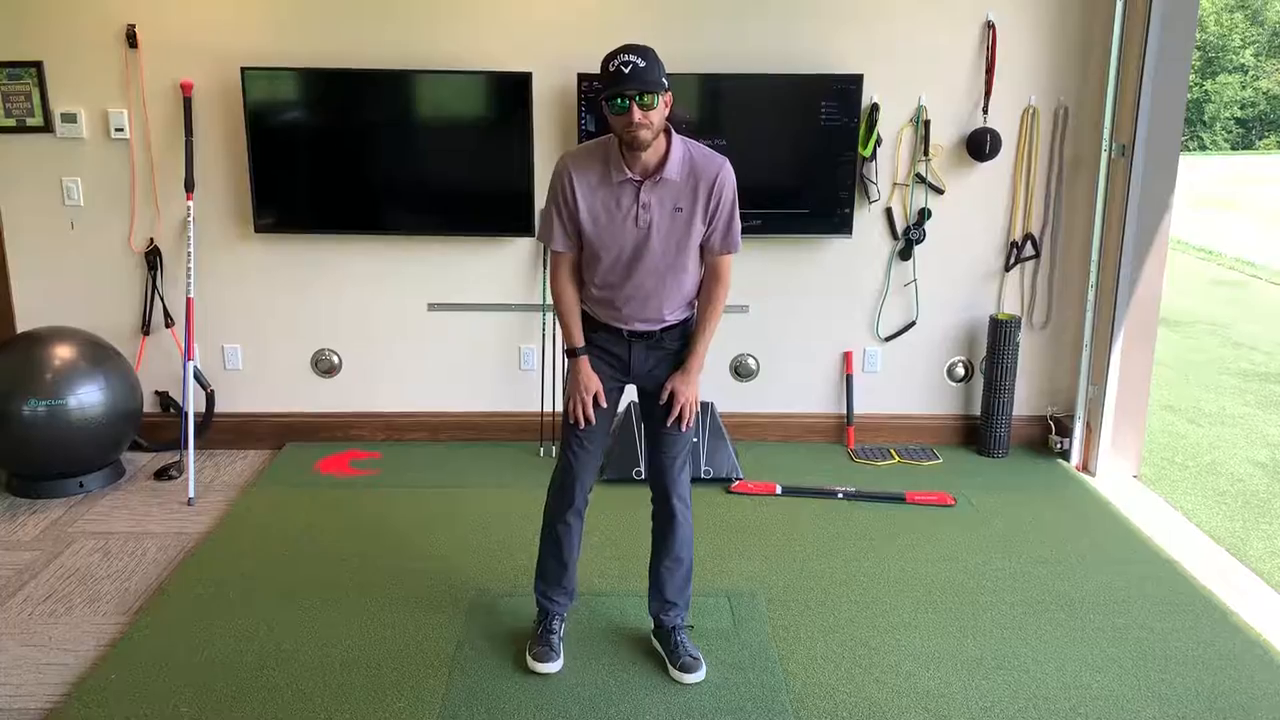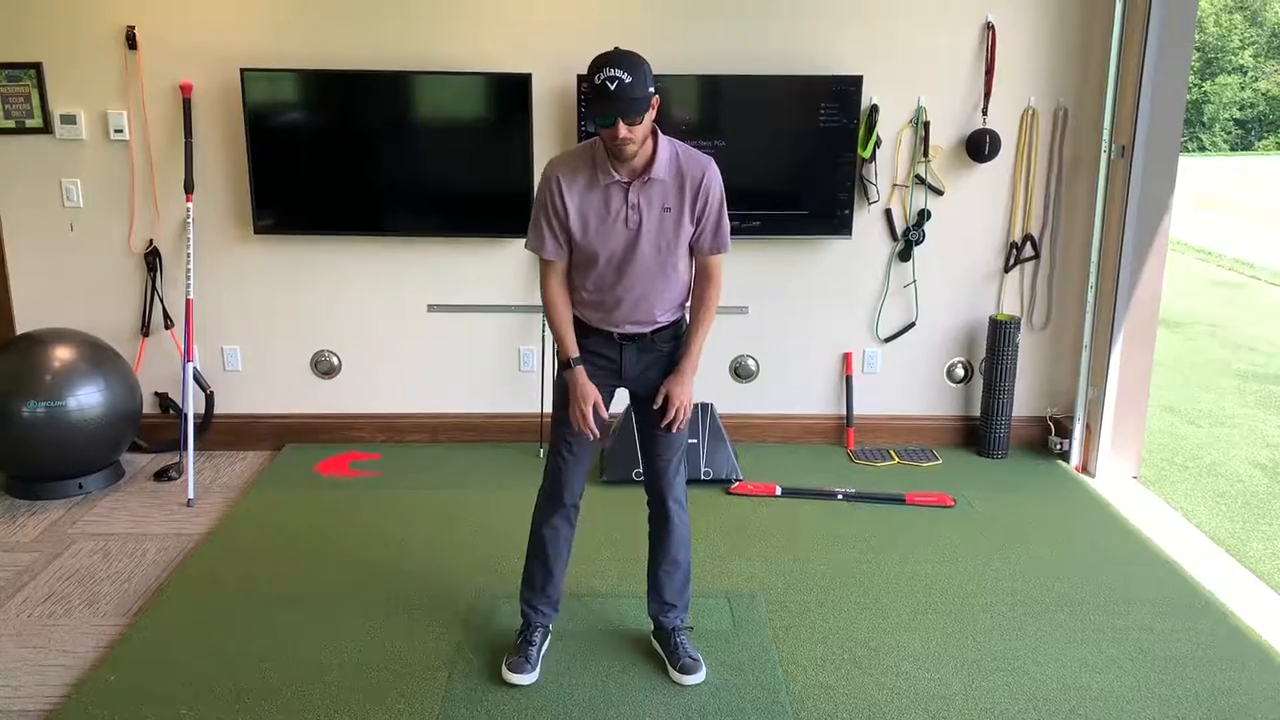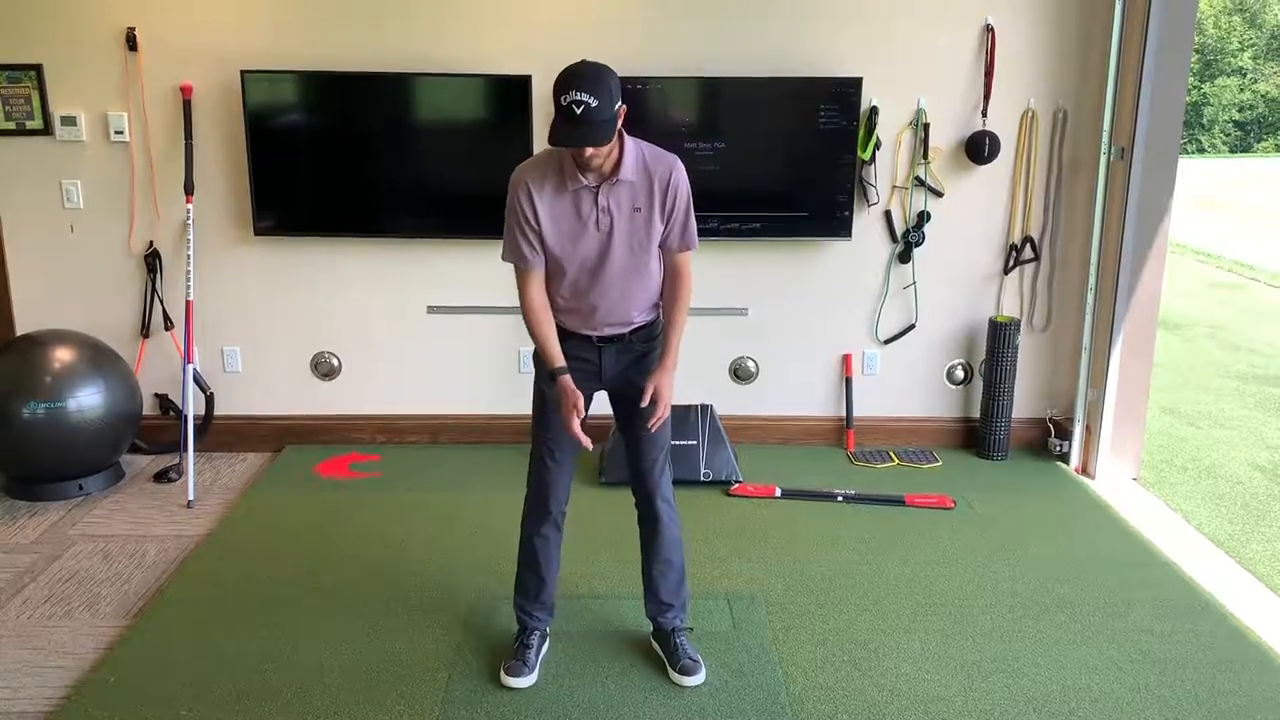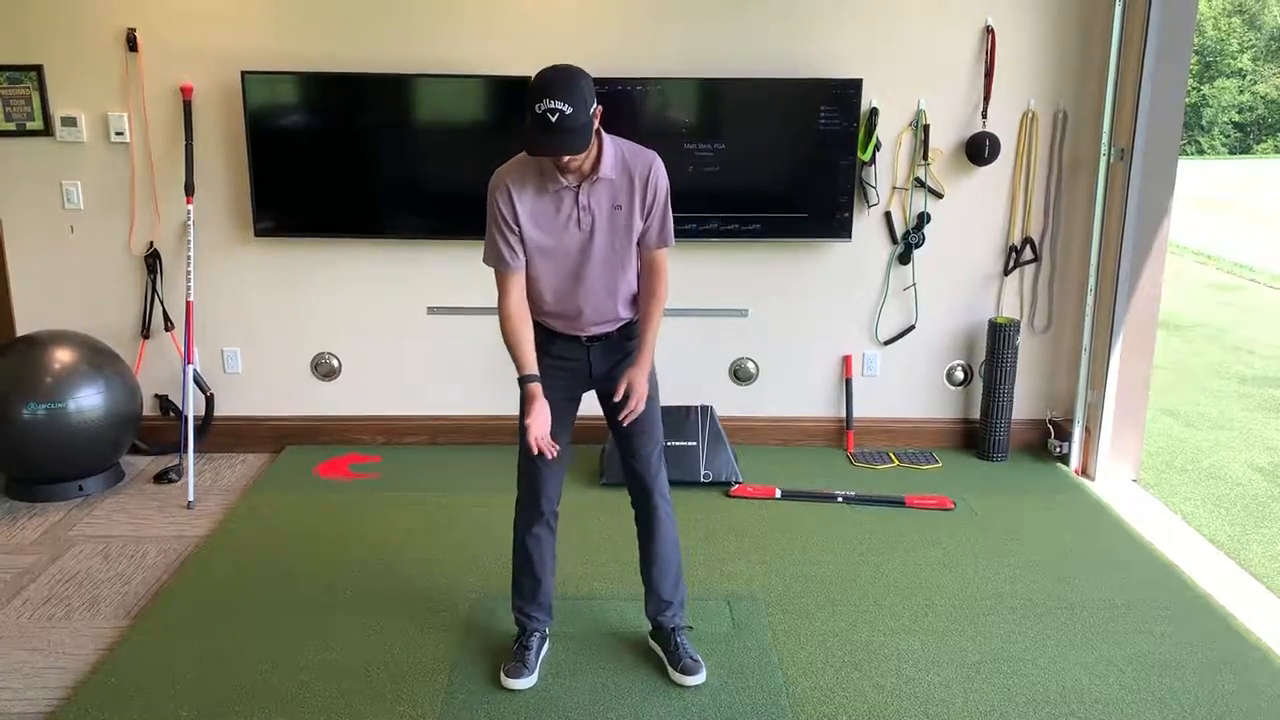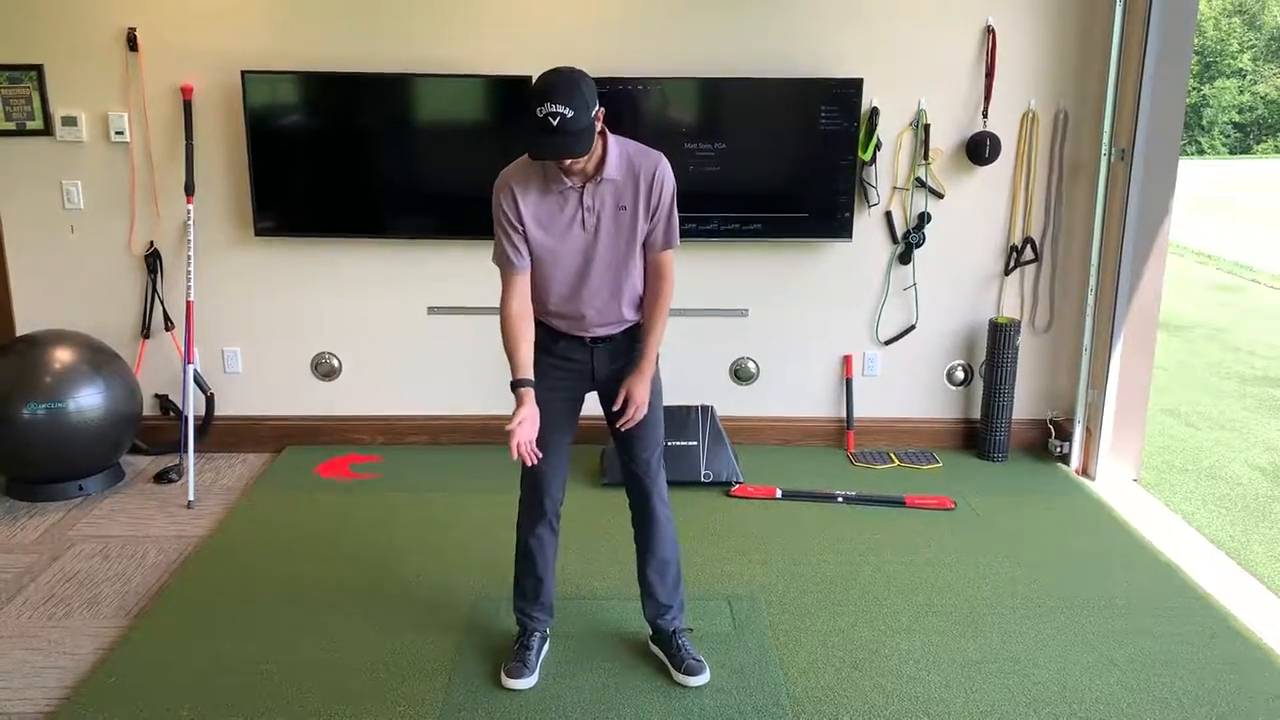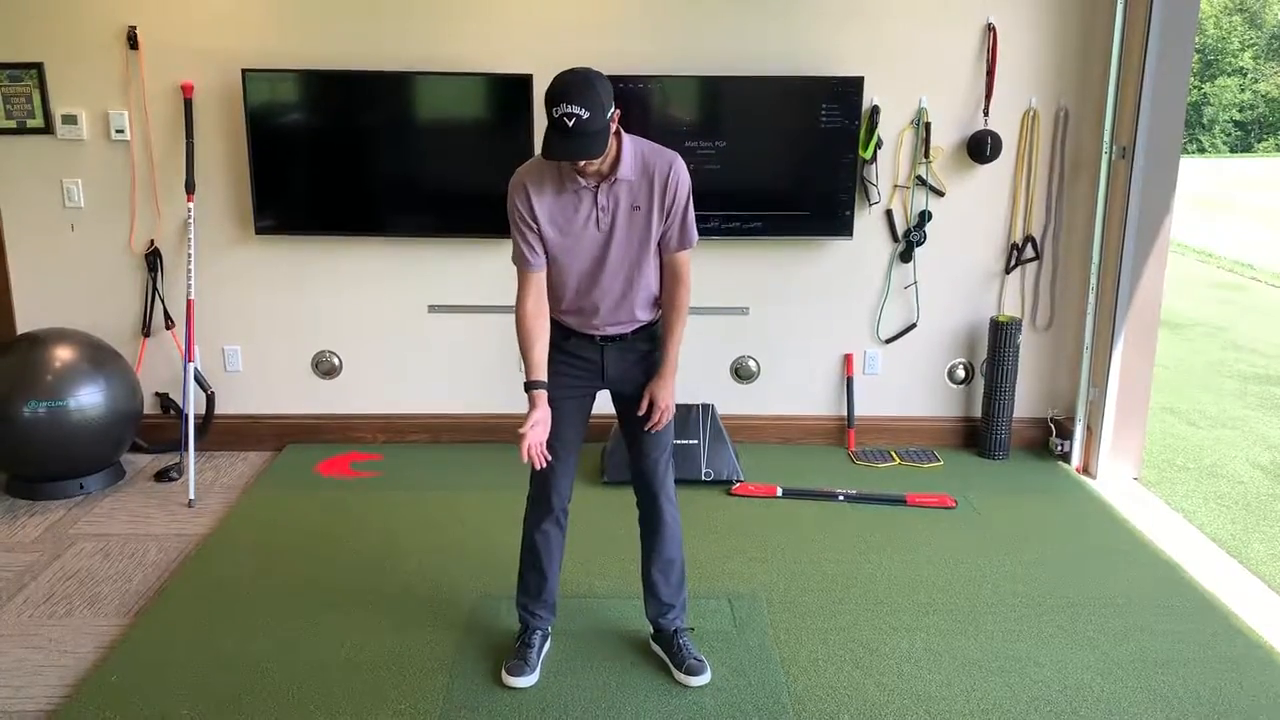
dt=0.2s
person 1, frame 1
left shoulder: (711, 173)
right shoulder: (575, 171)
left elbow: (718, 275)
right elbow: (563, 268)
left wrist: (692, 368)
right wrist: (578, 358)
left hip: (671, 345)
right hip: (600, 341)
left knee: (672, 493)
right knee: (570, 484)
left ankle: (670, 623)
right ankle: (551, 613)
person 1, frame 2
left shoulder: (698, 173)
right shoulder: (562, 175)
left elbow: (709, 275)
right elbow: (554, 275)
left wrist: (687, 370)
right wrist: (573, 368)
left hip: (662, 347)
right hip: (590, 345)
left knee: (667, 494)
right knee: (560, 491)
left ankle: (670, 625)
right ankle: (535, 623)
person 1, frame 3
left shoulder: (665, 173)
right shoulder: (530, 182)
left elbow: (679, 271)
right elbow: (531, 287)
left wrist: (667, 366)
right wrist: (561, 379)
left hip: (639, 348)
right hip: (566, 350)
left knee: (655, 493)
right knee: (546, 497)
left ankle: (669, 625)
right ankle: (532, 628)
person 1, frame 4
left shoulder: (644, 169)
right shoulder: (509, 185)
left elbow: (655, 269)
right elbow: (512, 293)
left wrist: (643, 363)
right wrist: (533, 390)
left hip: (624, 344)
right hip: (551, 349)
left knee: (651, 489)
right knee: (537, 498)
left ankle: (667, 624)
right ankle: (532, 629)
person 1, frame 5
left shoulder: (650, 170)
right shoulder: (514, 186)
left elbow: (661, 274)
right elbow: (516, 293)
left wrist: (645, 369)
right wrist: (525, 394)
left hip: (627, 346)
right hip: (555, 350)
left knee: (650, 493)
right knee: (539, 500)
left ankle: (667, 627)
right ankle: (533, 630)
person 1, frame 6
left shoulder: (665, 170)
right shoulder: (530, 185)
left elbow: (677, 275)
right elbow: (532, 292)
left wrist: (667, 372)
right wrist: (538, 394)
left hip: (641, 345)
right hip: (568, 348)
left knee: (657, 492)
right knee: (548, 496)
left ankle: (668, 626)
right ankle: (534, 627)
